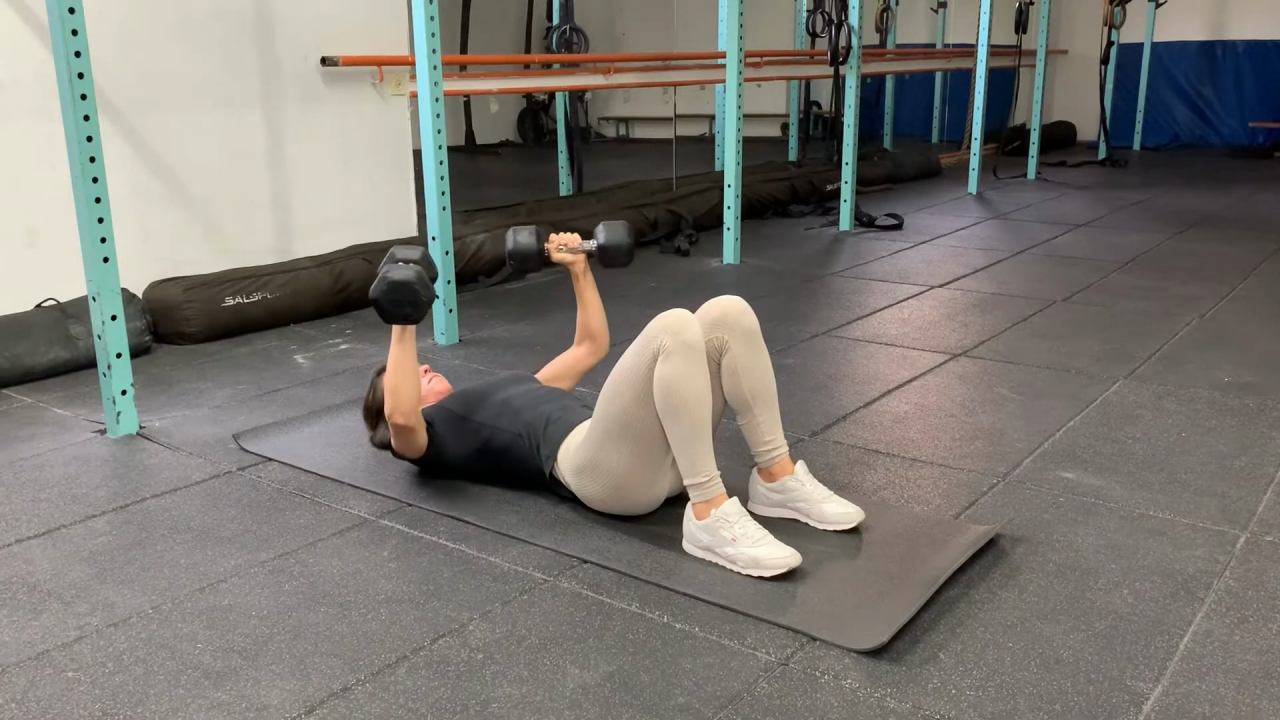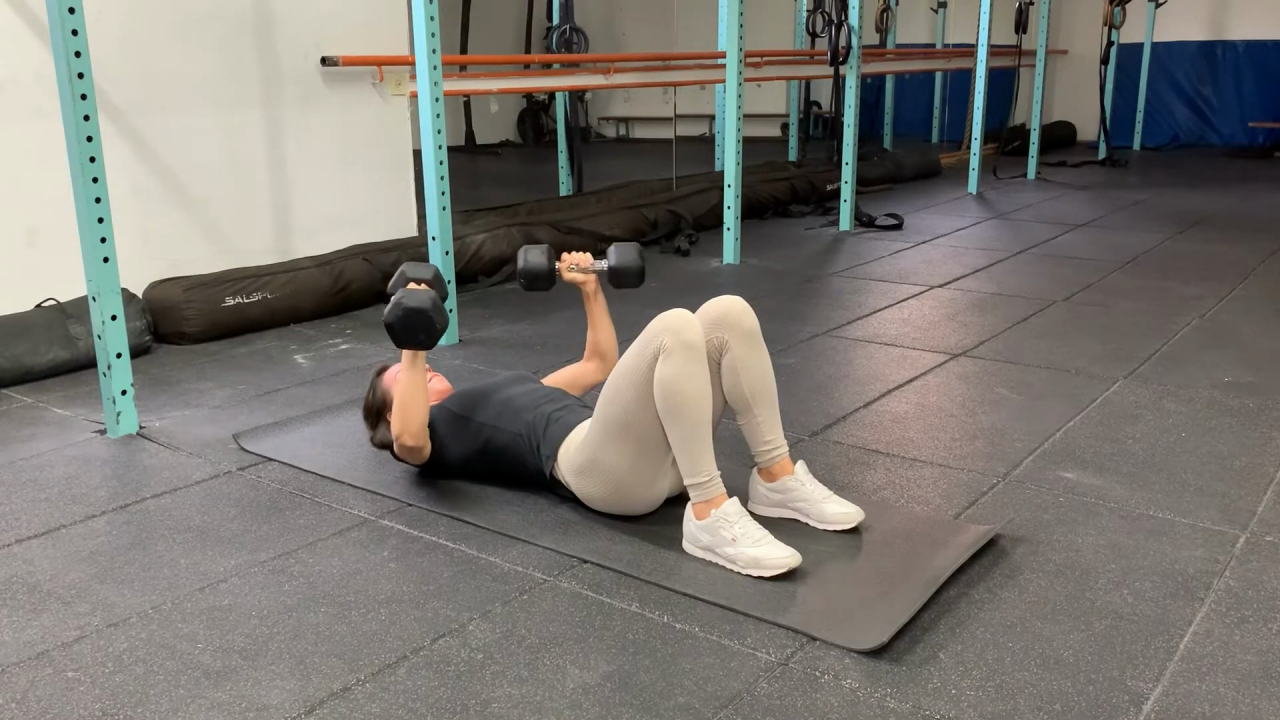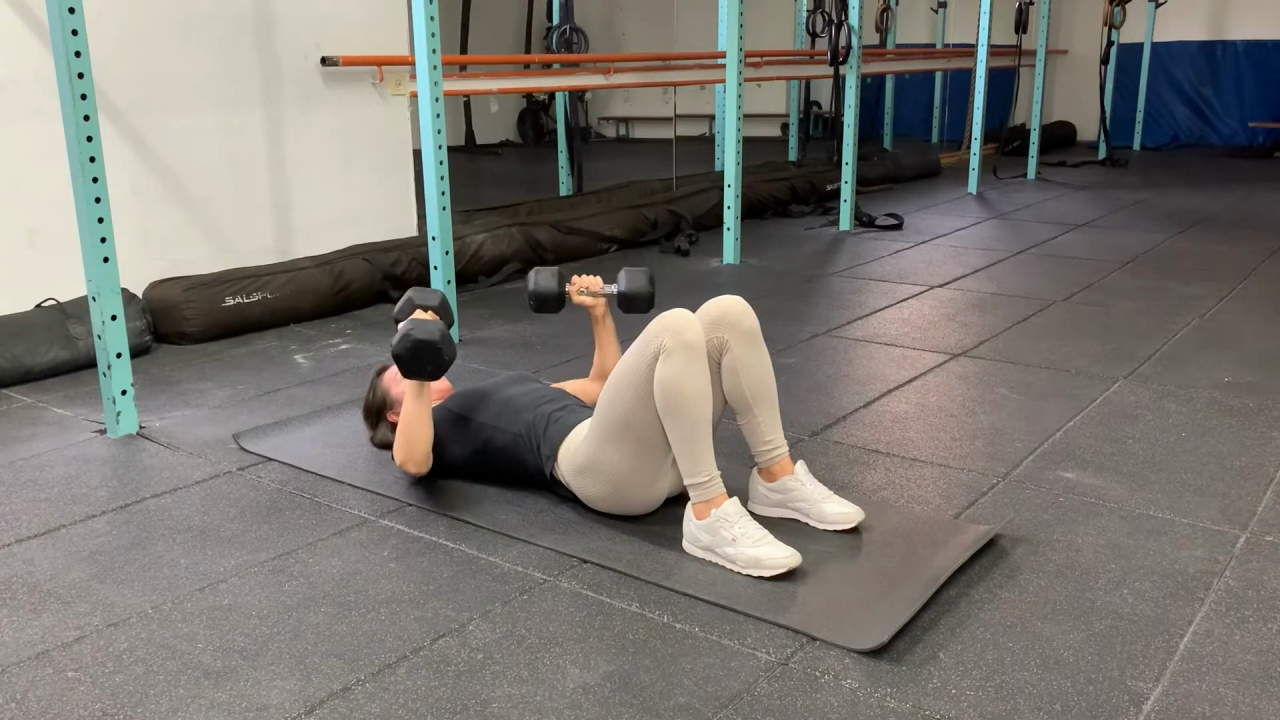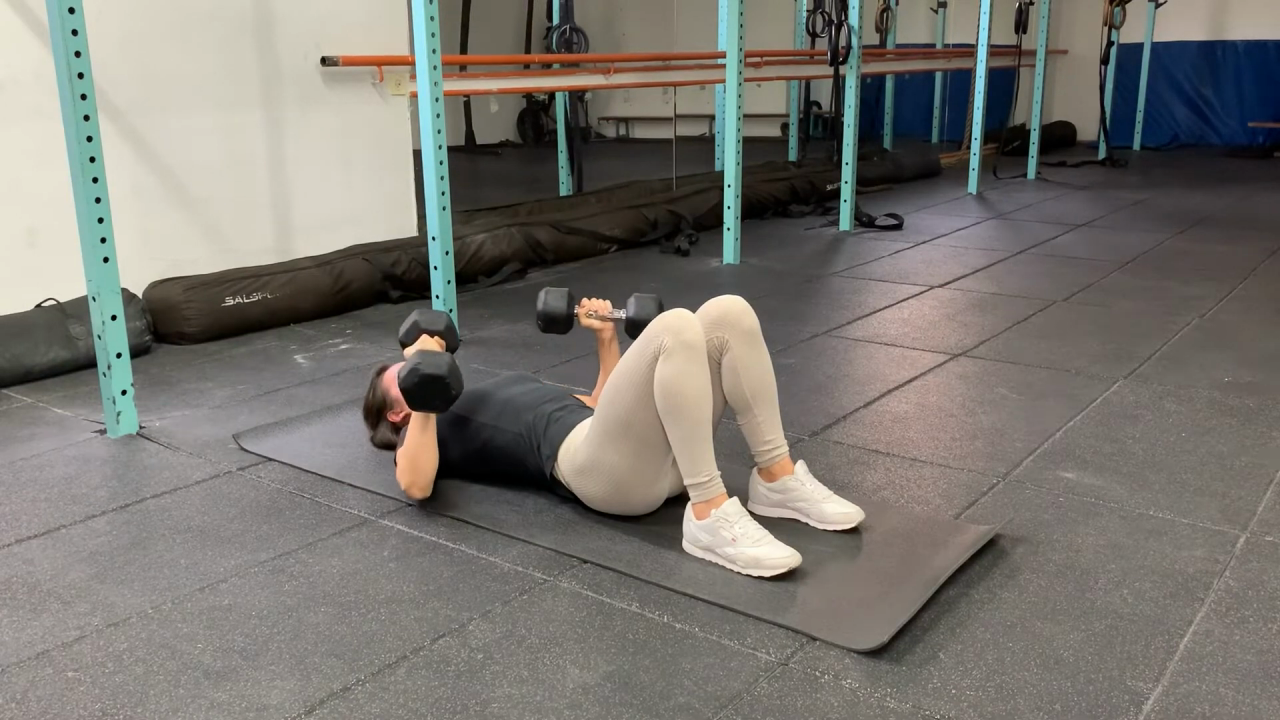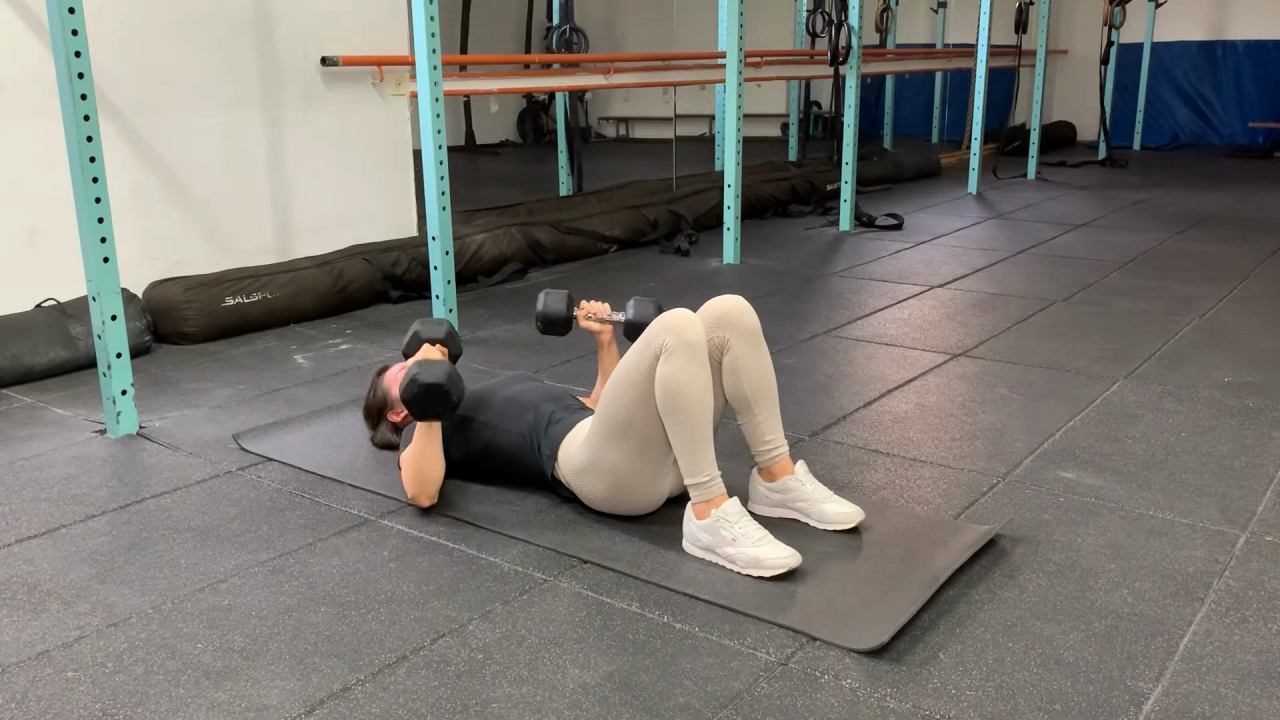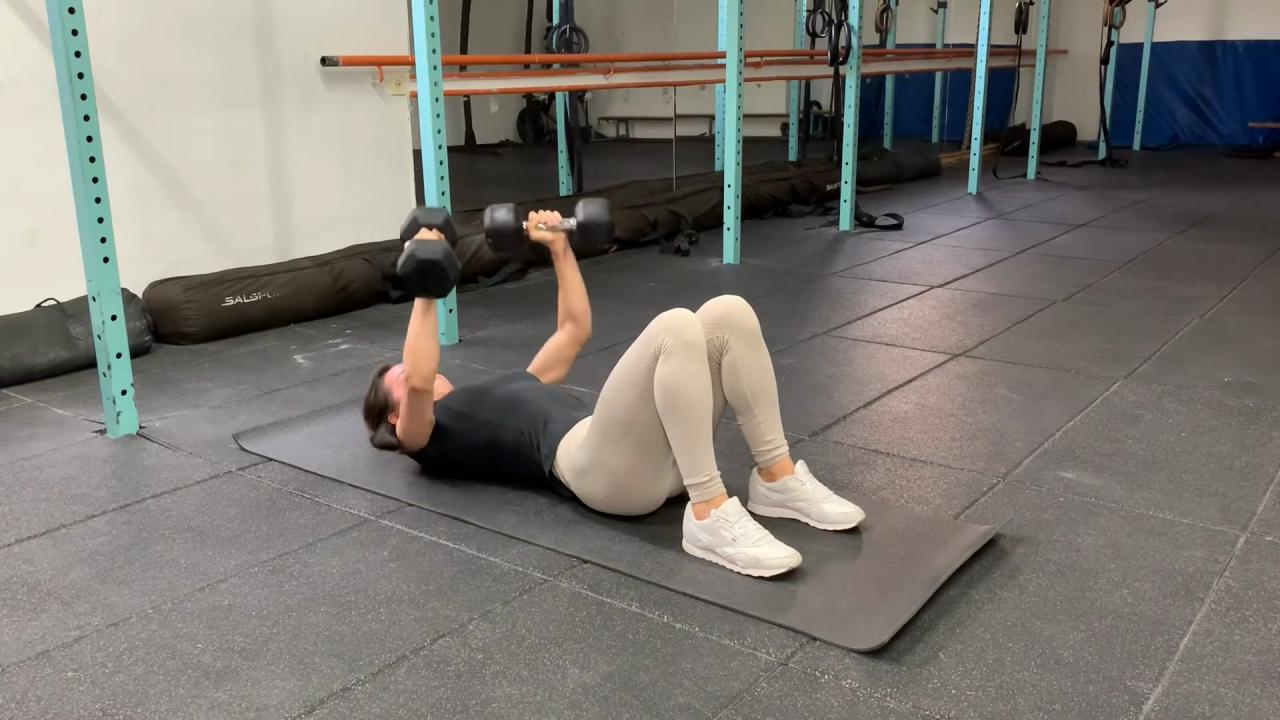
dt=0.4s
person 1, frame 1
left shoulder: (506, 389)
right shoulder: (427, 437)
left elbow: (591, 347)
right elbow: (401, 417)
left wrist: (578, 269)
right wrist: (403, 323)
left hip: (654, 455)
right hip: (595, 465)
left knee: (727, 314)
right knee: (673, 329)
left ankle: (778, 480)
right ankle: (710, 516)
person 1, frame 2
left shoulder: (499, 392)
right shoulder: (432, 433)
left elbow: (600, 364)
right elbow: (408, 439)
left wrist: (590, 290)
right wrist: (411, 343)
left hip: (656, 454)
right hip: (597, 467)
left knee: (728, 314)
right knee: (674, 328)
left ankle: (778, 481)
right ankle: (710, 516)
person 1, frame 3
left shoulder: (496, 392)
right shoulder: (431, 425)
left elbow: (603, 384)
right elbow: (413, 462)
left wrist: (598, 313)
left hip: (655, 454)
right hip: (597, 466)
left knee: (728, 313)
right knee: (674, 328)
left ankle: (778, 480)
right ankle: (711, 516)
person 1, frame 4
left shoulder: (497, 390)
right shoulder: (425, 429)
right elbow: (416, 485)
left wrist: (606, 338)
left hip: (654, 453)
right hip: (597, 467)
left knee: (728, 313)
right knee: (674, 327)
left ankle: (777, 481)
right ankle: (710, 516)
person 1, frame 5
left shoulder: (499, 391)
right shoulder: (420, 434)
right elbow: (423, 492)
left wrist: (604, 337)
left hip: (651, 453)
right hip: (596, 466)
left knee: (728, 312)
right knee: (675, 325)
left ankle: (778, 481)
right ankle: (711, 517)
person 1, frame 6
left shoulder: (509, 388)
right shoulder: (431, 439)
left elbow: (574, 330)
right elbow: (420, 381)
left wrist: (560, 248)
right wrist: (424, 292)
left hip: (652, 456)
right hip: (595, 465)
left knee: (727, 313)
right knee: (675, 326)
left ankle: (777, 481)
right ankle: (710, 517)
